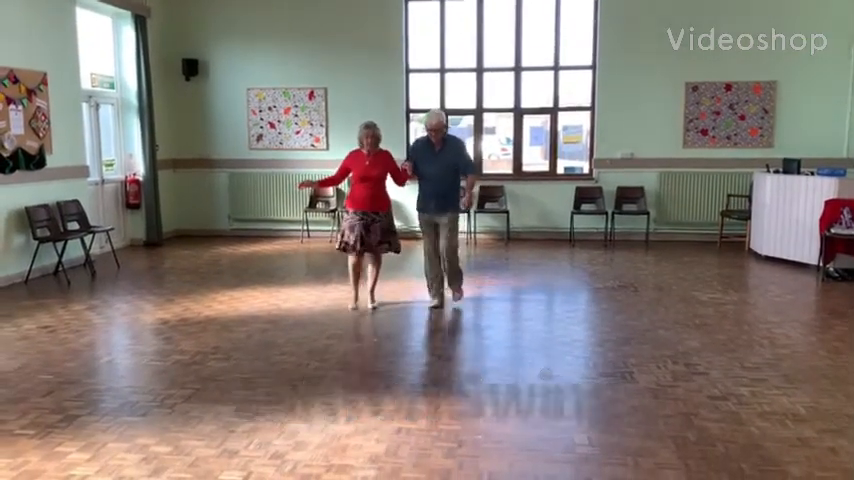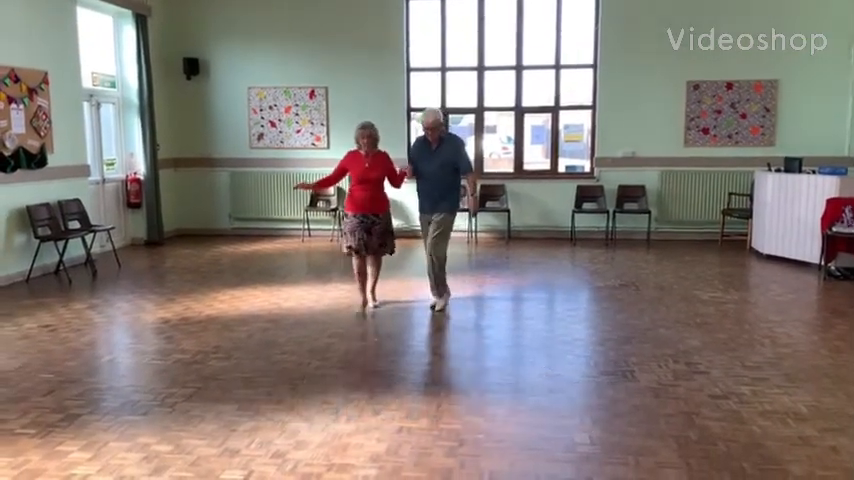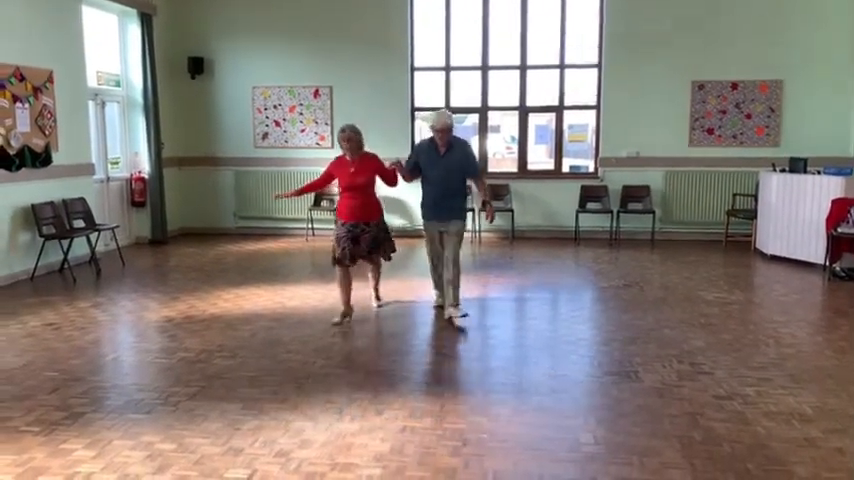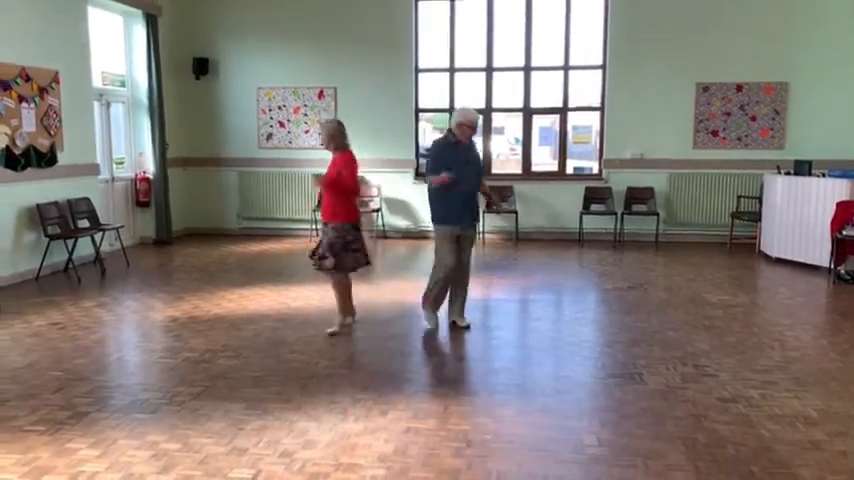
dt=0.4s
person 1, frame 1
left shoulder: (456, 145)
right shoulder: (418, 146)
left elbow: (469, 172)
right elbow: (412, 173)
left wrist: (468, 193)
right wrist: (408, 169)
left hip: (448, 208)
right hip: (425, 208)
left knee: (447, 248)
right knee: (430, 252)
left ankle: (456, 285)
right ankle: (436, 295)
person 1, frame 2
left shoulder: (454, 144)
right shoulder: (418, 145)
left elbow: (468, 172)
right elbow: (413, 171)
left wrist: (472, 195)
right wrist: (410, 172)
left hip: (445, 207)
right hip: (425, 207)
left knee: (435, 248)
right knee: (431, 251)
left ankle: (441, 292)
right ankle: (437, 293)
person 1, frame 3
left shoulder: (463, 148)
right shoulder: (422, 148)
left elbow: (477, 178)
right elbow: (410, 176)
left wrist: (487, 202)
right wrist: (400, 169)
left hip: (455, 215)
right hip: (431, 214)
left knee: (452, 259)
right knee: (435, 257)
left ankle: (453, 307)
right ankle: (440, 294)
person 1, frame 4
left shoulder: (470, 148)
right shoulder: (439, 148)
right elbow: (432, 181)
left wrist: (490, 197)
right wrist: (441, 178)
left hip: (468, 218)
right hip: (445, 219)
left knee: (462, 266)
right knee: (446, 263)
left ankle: (456, 314)
right ankle: (429, 306)
person 2, frame 1
left shoulder: (385, 156)
right shoulder: (353, 156)
left elbow: (400, 181)
right elbow: (337, 178)
left wrist: (406, 170)
right wrist: (316, 183)
left hip: (380, 211)
right hip: (356, 210)
left knee: (375, 253)
right knee: (354, 253)
left ankle: (371, 293)
right ankle: (355, 295)
person 2, frame 2
left shoulder: (383, 158)
right shoulder: (351, 157)
left elbow: (396, 183)
right elbow: (333, 178)
left wrist: (404, 173)
right wrist: (312, 186)
left hip: (379, 212)
right hip: (355, 212)
left knee: (376, 254)
right knee: (358, 254)
left ankle: (371, 292)
right ankle: (363, 297)
person 2, frame 3
left shoulder: (371, 159)
right shoulder: (337, 163)
left elbow: (391, 182)
right elbow: (319, 182)
left wrist: (393, 169)
right wrist: (294, 193)
left hip: (370, 218)
right hip: (346, 220)
left knee: (374, 259)
right knee: (342, 265)
left ankle: (375, 292)
right ankle: (346, 309)
person 2, frame 4
left shoulder: (344, 158)
right shoulder: (340, 156)
left elbow: (354, 190)
left wrist: (329, 180)
right wrist: (326, 181)
left hip: (342, 221)
right hip: (336, 220)
left knee: (334, 269)
right knee: (340, 268)
left ankle: (345, 318)
right ankle: (349, 311)
